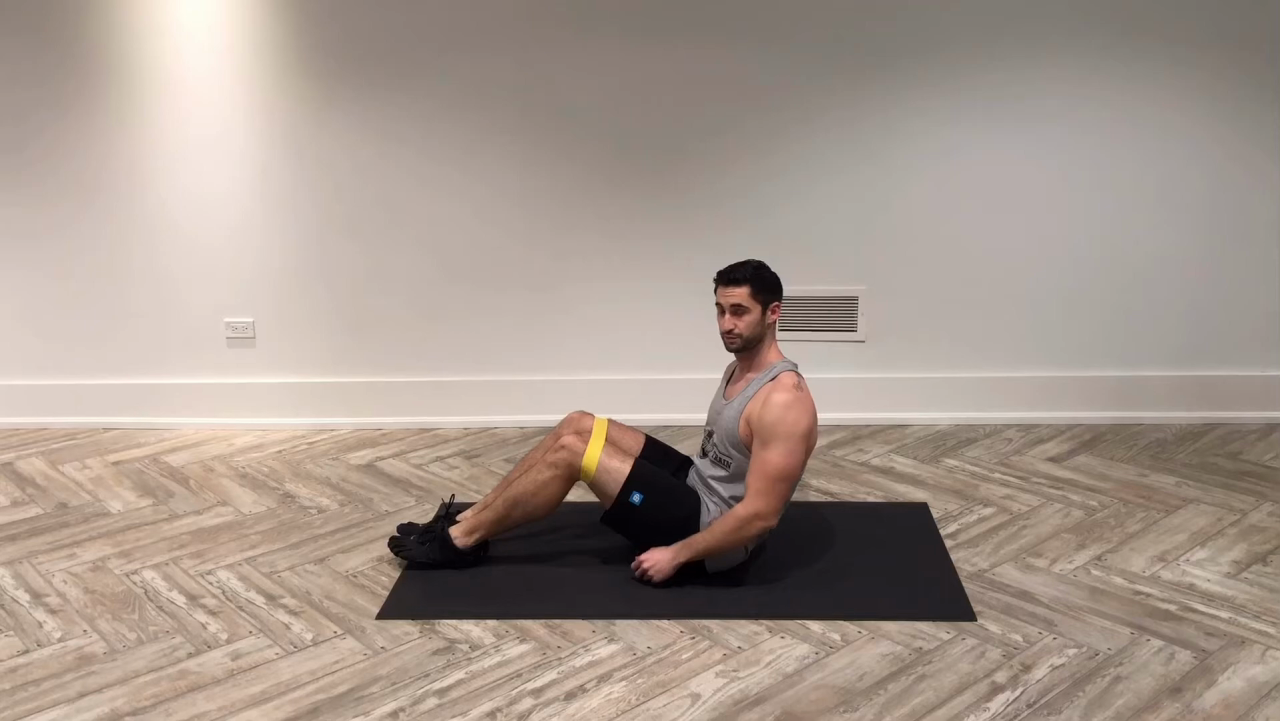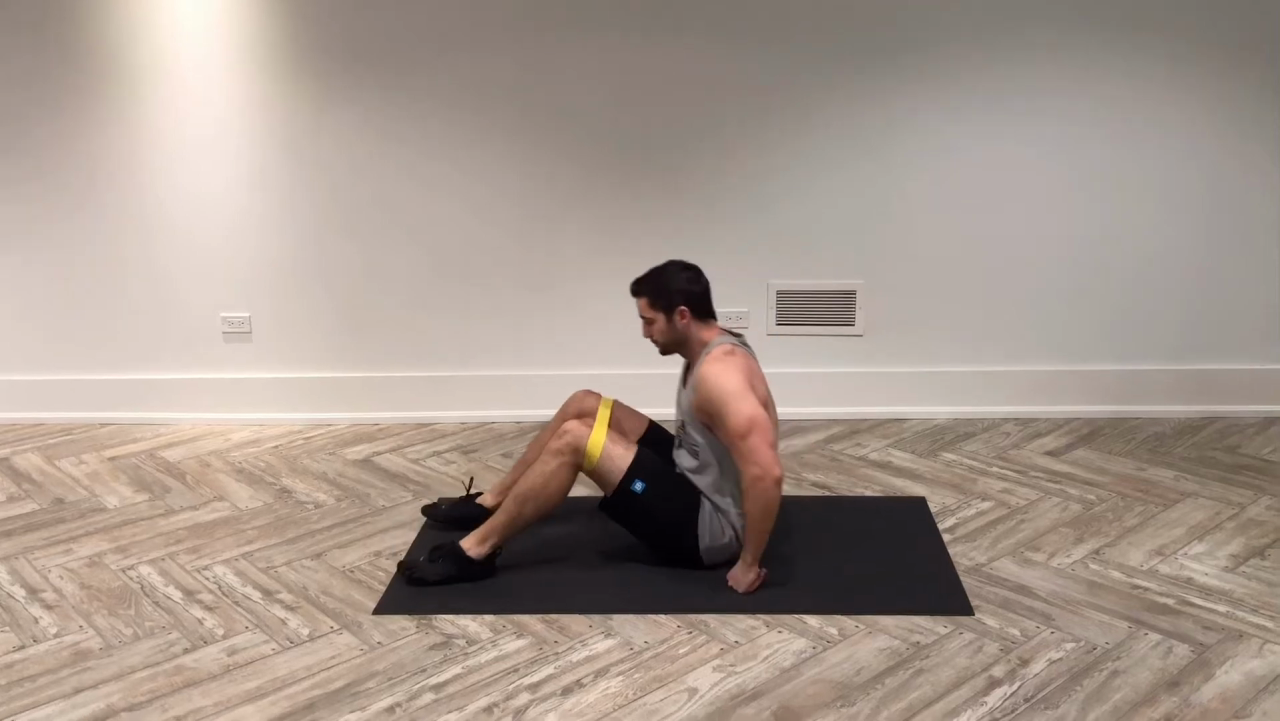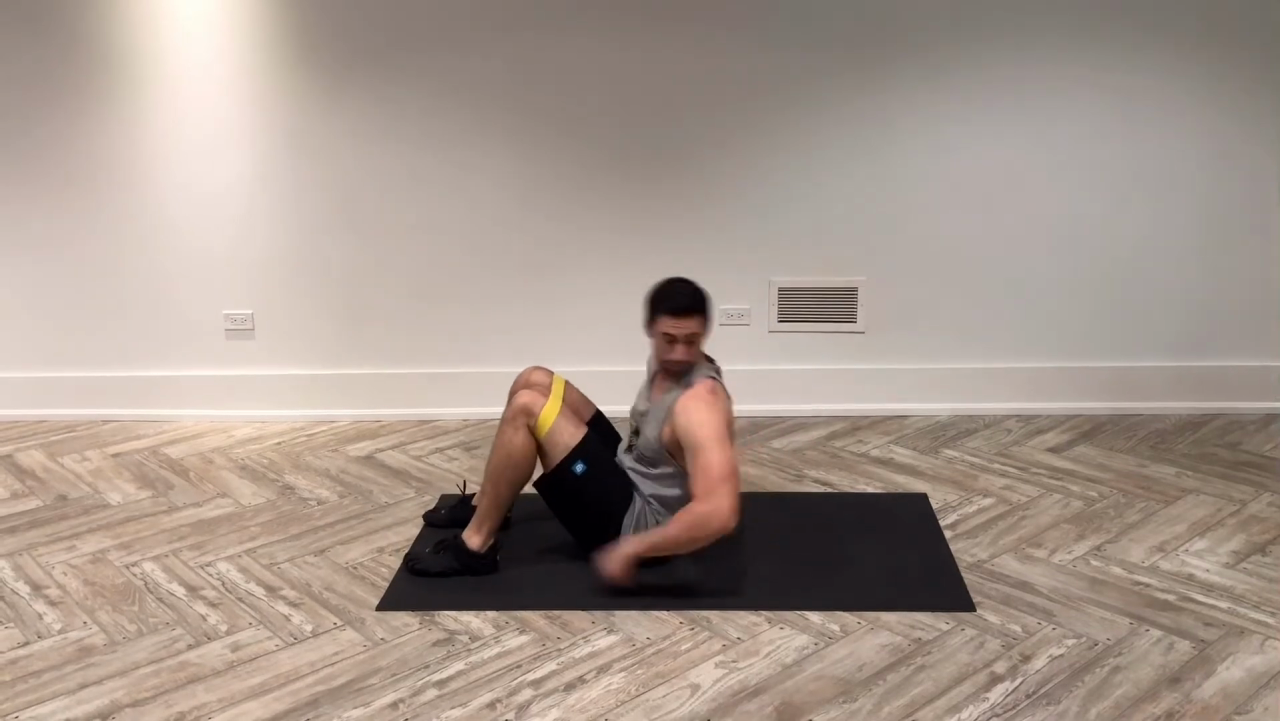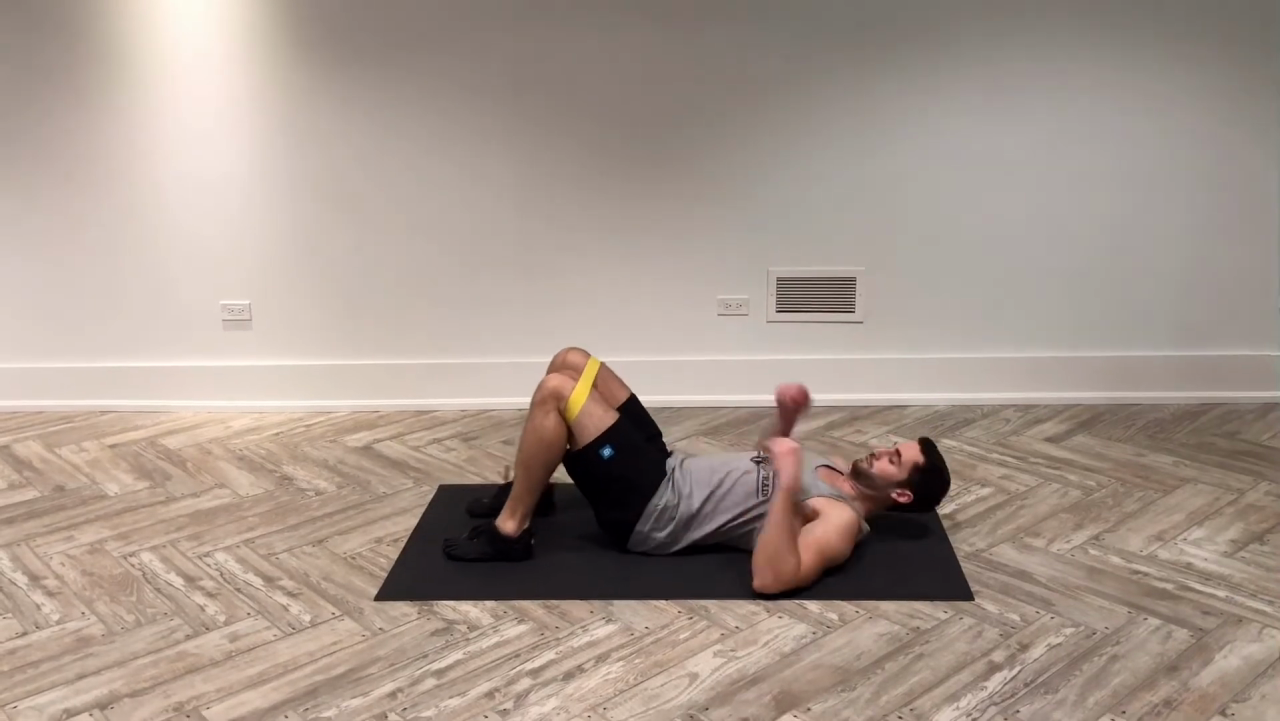
dt=0.7s
person 1, frame 1
left shoulder: (782, 400)
right shoulder: (742, 368)
left elbow: (760, 514)
left wrist: (675, 554)
left hip: (712, 536)
right hip: (697, 486)
left knee: (570, 451)
right knee: (577, 425)
left ankle: (462, 542)
right ankle: (470, 518)
person 1, frame 2
left shoulder: (719, 371)
right shoulder: (716, 347)
left elbow: (766, 473)
left wrist: (748, 564)
right wrist: (737, 499)
left hip: (708, 529)
left knee: (571, 439)
right knee: (583, 405)
left ankle: (475, 552)
right ankle: (491, 503)
person 1, frame 3
left shoulder: (700, 403)
right shoulder: (668, 367)
left elbow: (719, 515)
left wrist: (631, 550)
left hip: (631, 521)
left knee: (527, 406)
right knee: (535, 379)
left ankle: (474, 547)
right ankle: (484, 505)
person 1, frame 4
left shoulder: (841, 521)
right shoulder: (833, 470)
left elbow: (770, 580)
left wrist: (789, 483)
right wrist: (786, 415)
left hip: (648, 513)
right hip: (666, 471)
left knee: (555, 391)
right knee: (572, 361)
left ankle: (510, 531)
right ankle: (531, 491)
